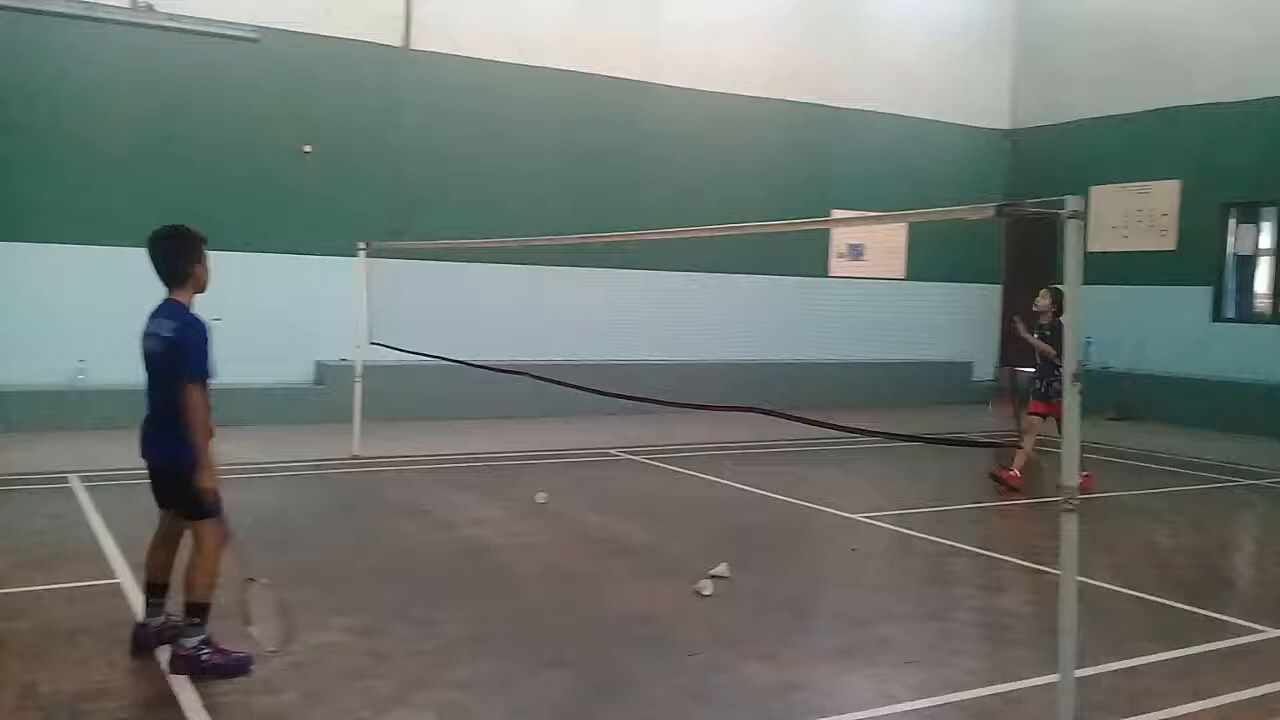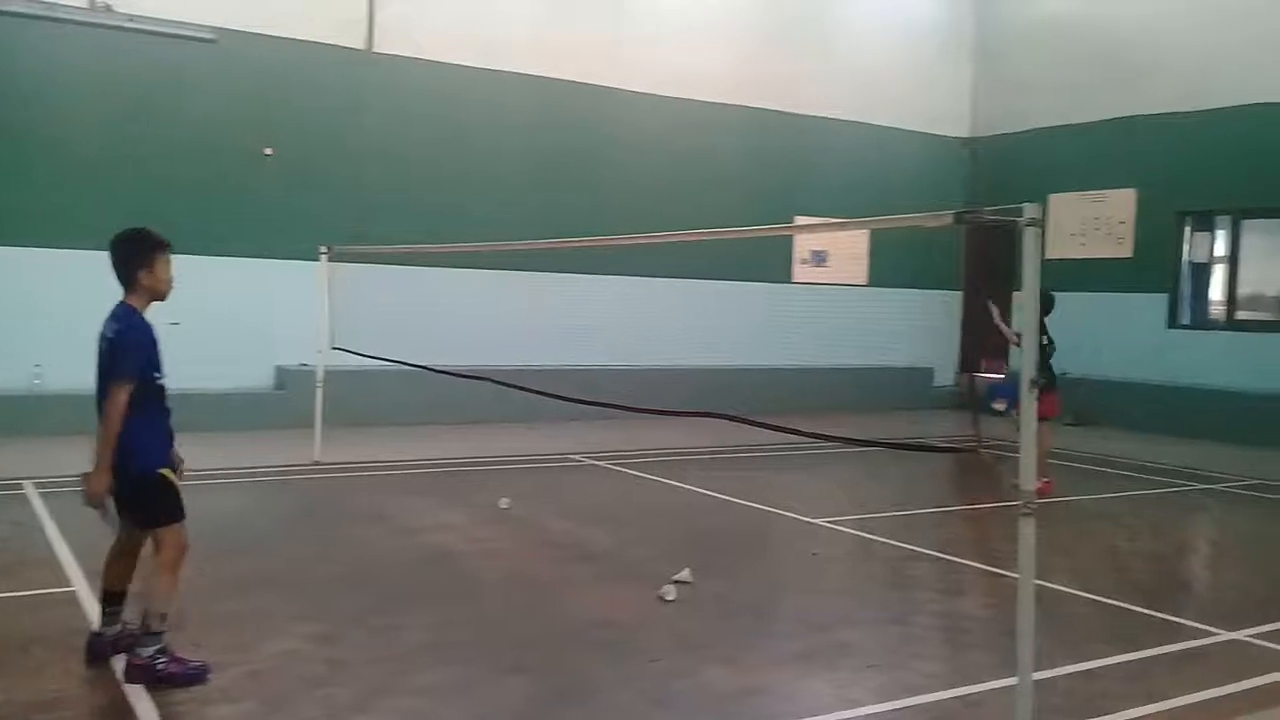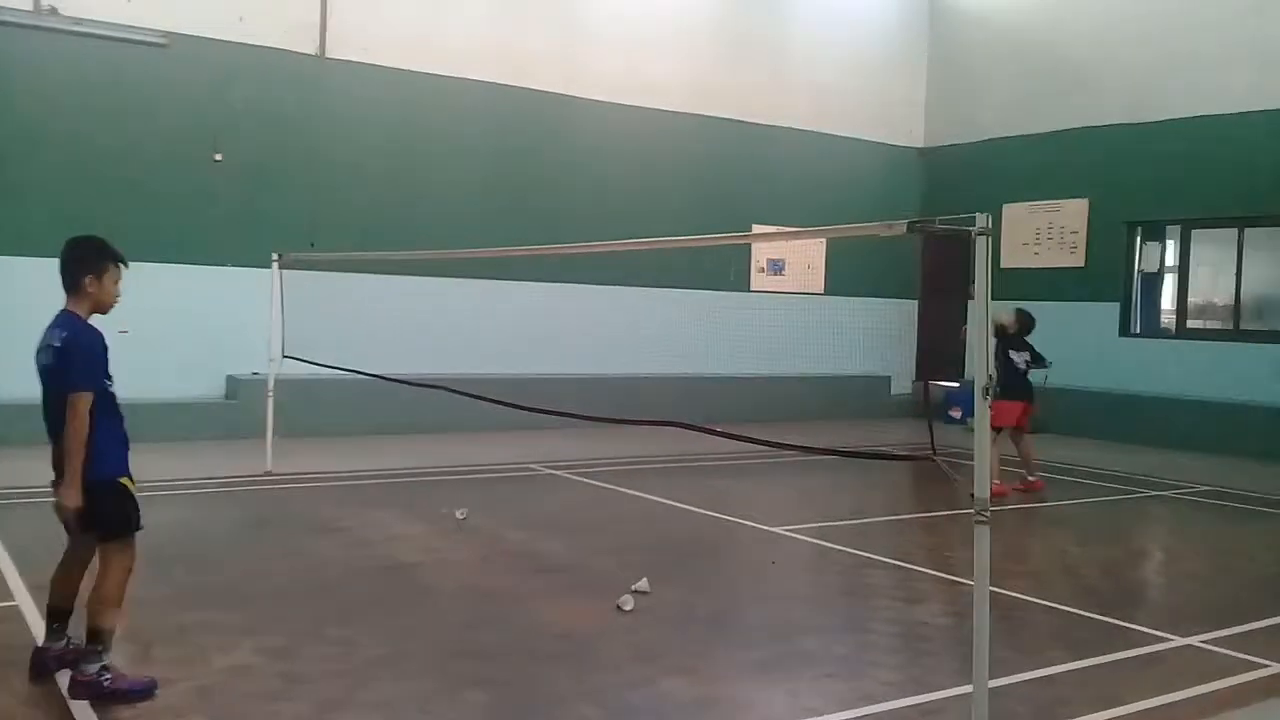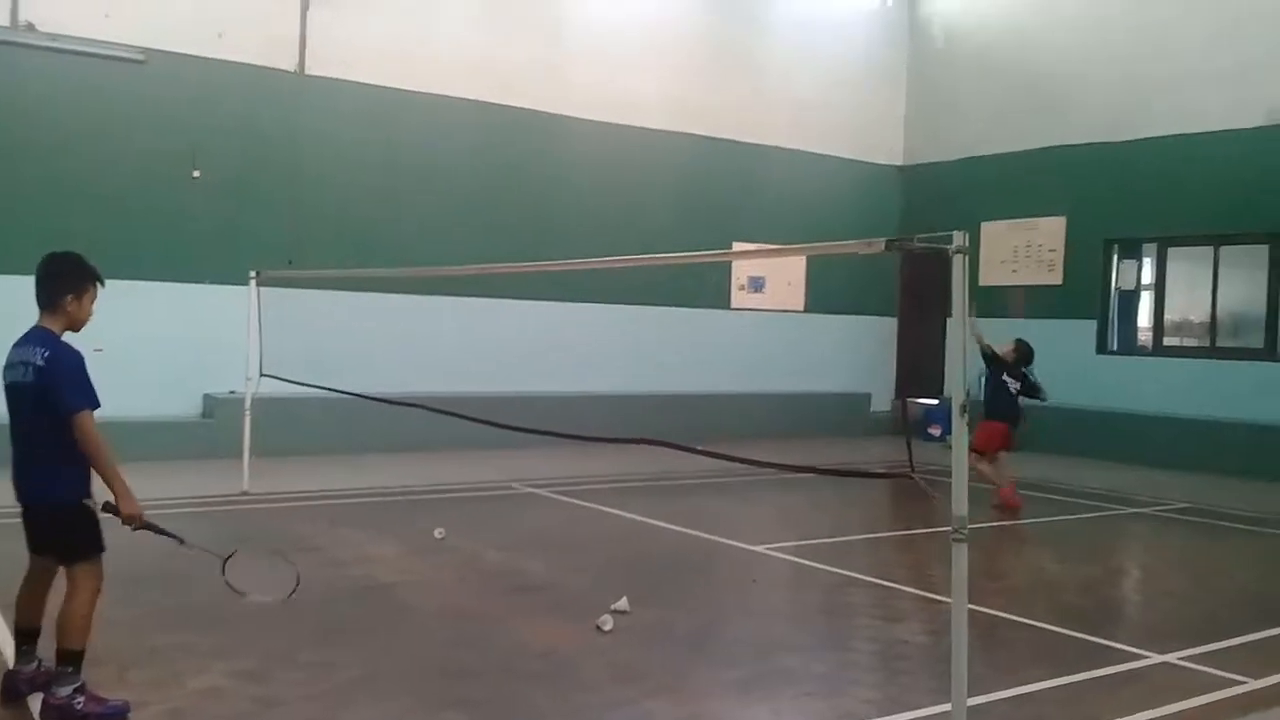
dt=0.3s
person 1, frame 1
left shoulder: (158, 320)
right shoulder: (190, 328)
right elbow: (192, 400)
right wrist: (206, 464)
left hip: (160, 447)
right hip: (182, 453)
left knee: (171, 527)
right knee: (210, 536)
left ankle: (153, 621)
right ankle: (191, 644)
person 1, frame 2
left shoulder: (120, 322)
right shoulder: (135, 330)
right elbow: (116, 402)
left wrist: (168, 449)
right wrist: (101, 468)
left hip: (137, 455)
right hip: (141, 460)
left knee: (132, 535)
right knee: (171, 545)
left ankle: (108, 630)
right ankle: (148, 654)
person 1, frame 3
left shoulder: (54, 333)
right shoulder: (85, 338)
right elbow: (79, 413)
right wrist: (71, 482)
left hip: (77, 471)
right hip: (99, 473)
left knee: (81, 549)
right knee: (119, 558)
left ankle: (52, 646)
right ankle: (92, 670)
person 1, frame 4
right shoulder: (62, 357)
right elbow: (85, 432)
right wrist: (123, 494)
right hip: (62, 490)
left knee: (42, 569)
right knee: (85, 580)
person 2, frame 1
left shoulder: (1057, 328)
right shoulder: (1038, 328)
left elbow: (1054, 354)
left wrist: (1027, 337)
left hip: (1060, 387)
right hip: (1042, 387)
right knee: (1030, 427)
left ankle: (1082, 475)
right ankle: (1015, 473)
person 2, frame 2
left shoulder: (1036, 325)
right shoulder: (1036, 326)
left elbow: (1018, 341)
right elbow: (1050, 349)
left wrist: (999, 322)
left hip: (1041, 384)
right hip: (1035, 383)
left knee: (1041, 430)
right knee: (1033, 428)
left ankle: (1044, 480)
right ankle: (1039, 474)
person 2, frame 3
left shoulder: (1005, 338)
right shoulder: (1026, 346)
left elbow: (995, 322)
right elbow: (1044, 363)
left hip: (1008, 398)
right hip: (1025, 398)
left knee: (990, 437)
right knee: (1020, 437)
left ankle: (996, 484)
right ankle: (1032, 478)
person 2, frame 4
left shoulder: (999, 365)
right shoulder: (1022, 377)
left elbow: (985, 347)
right elbow: (1042, 396)
left hip: (995, 421)
right hip: (1009, 420)
left knee: (975, 458)
right knee: (995, 455)
left ankle: (1005, 491)
right ankle: (1008, 494)
